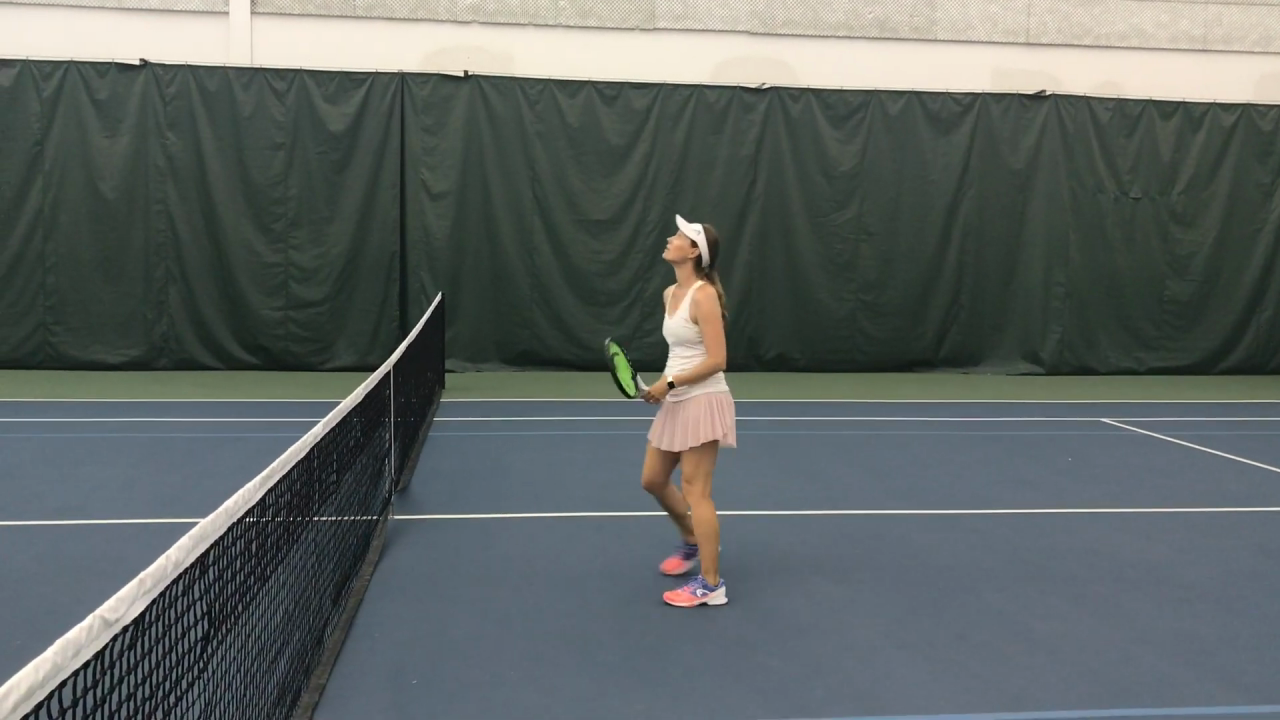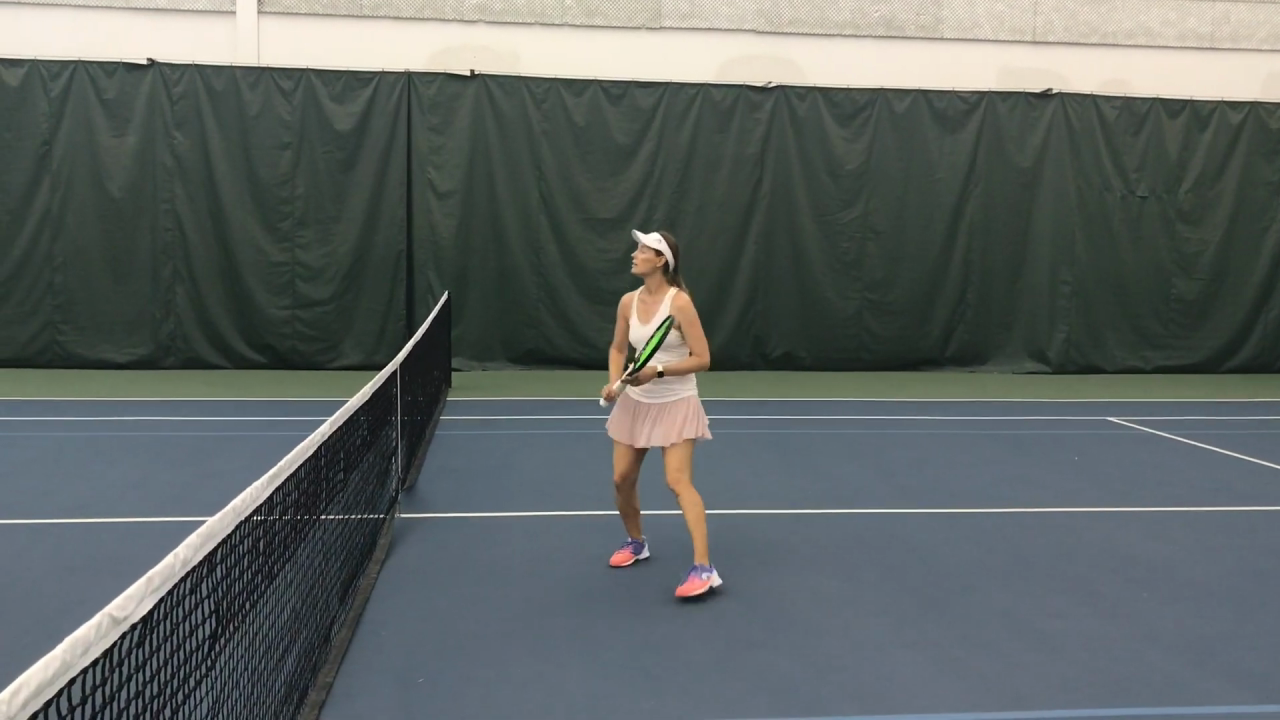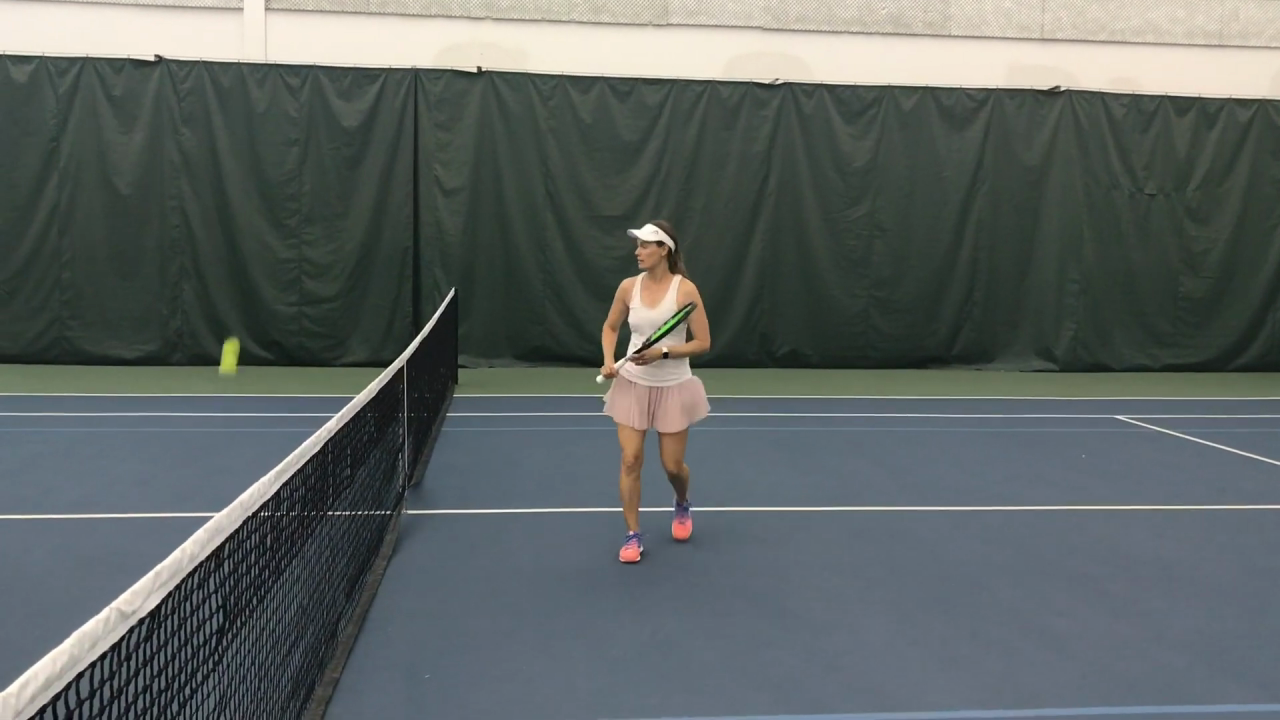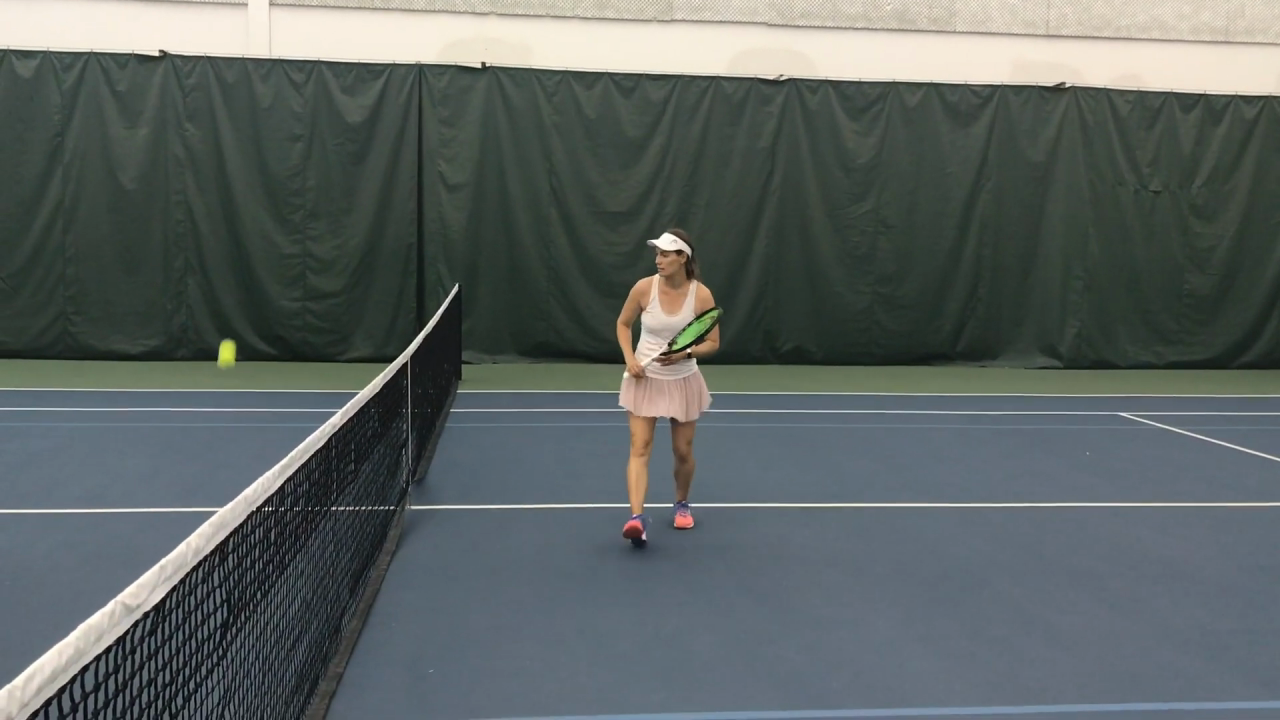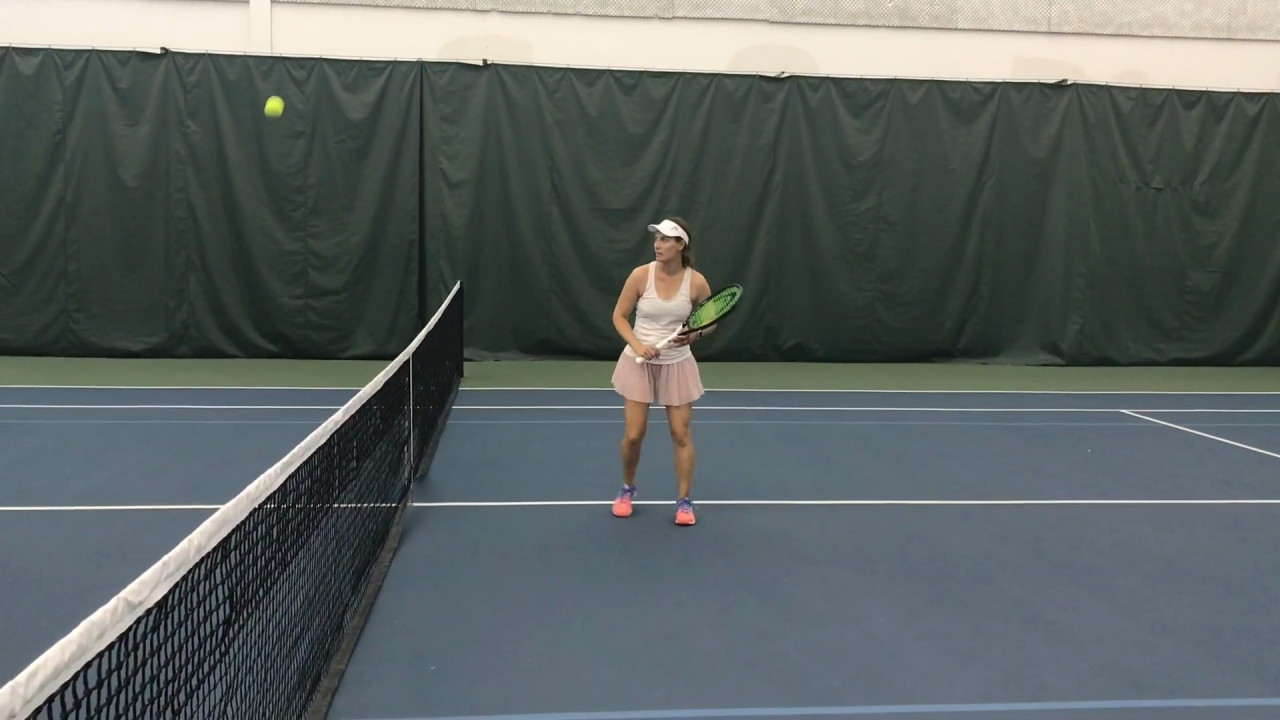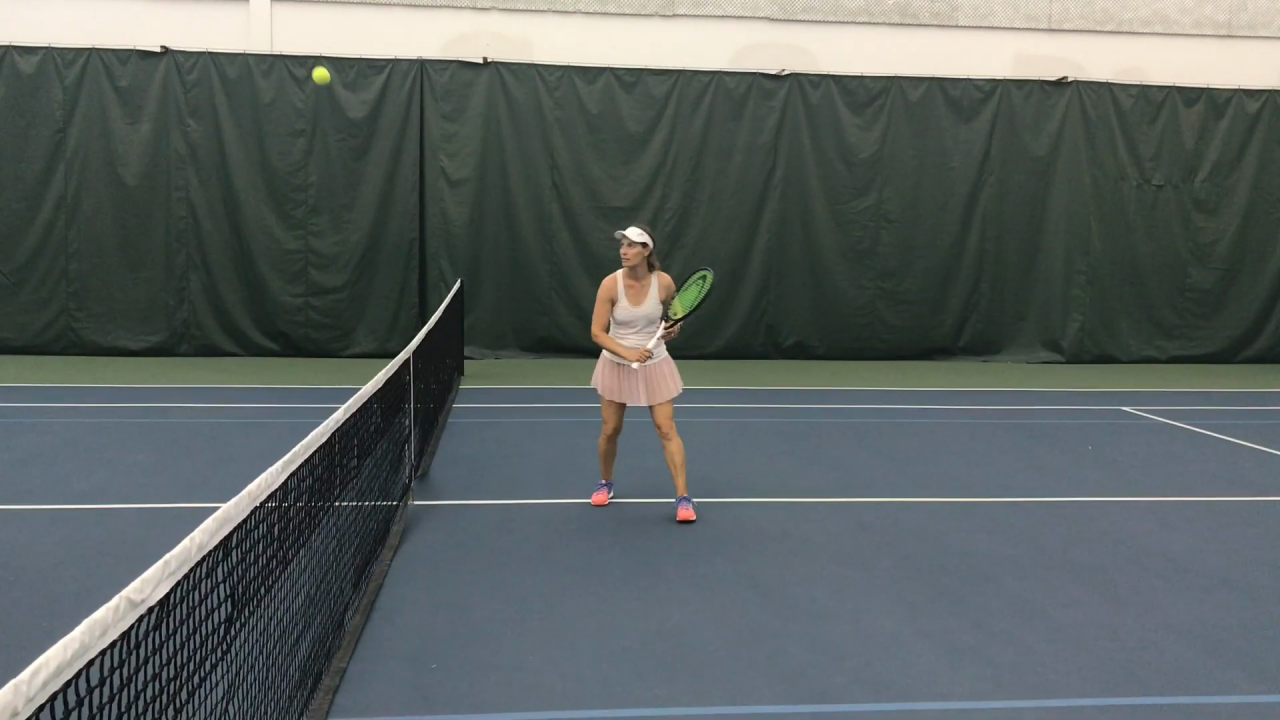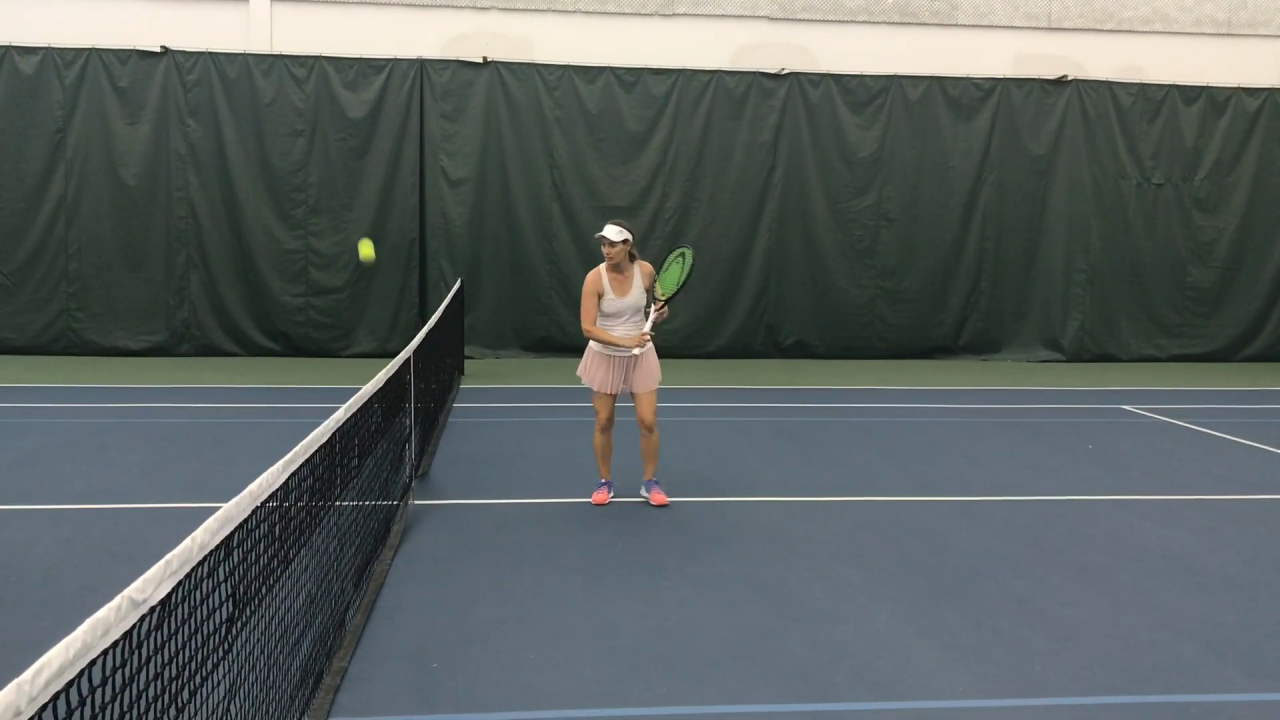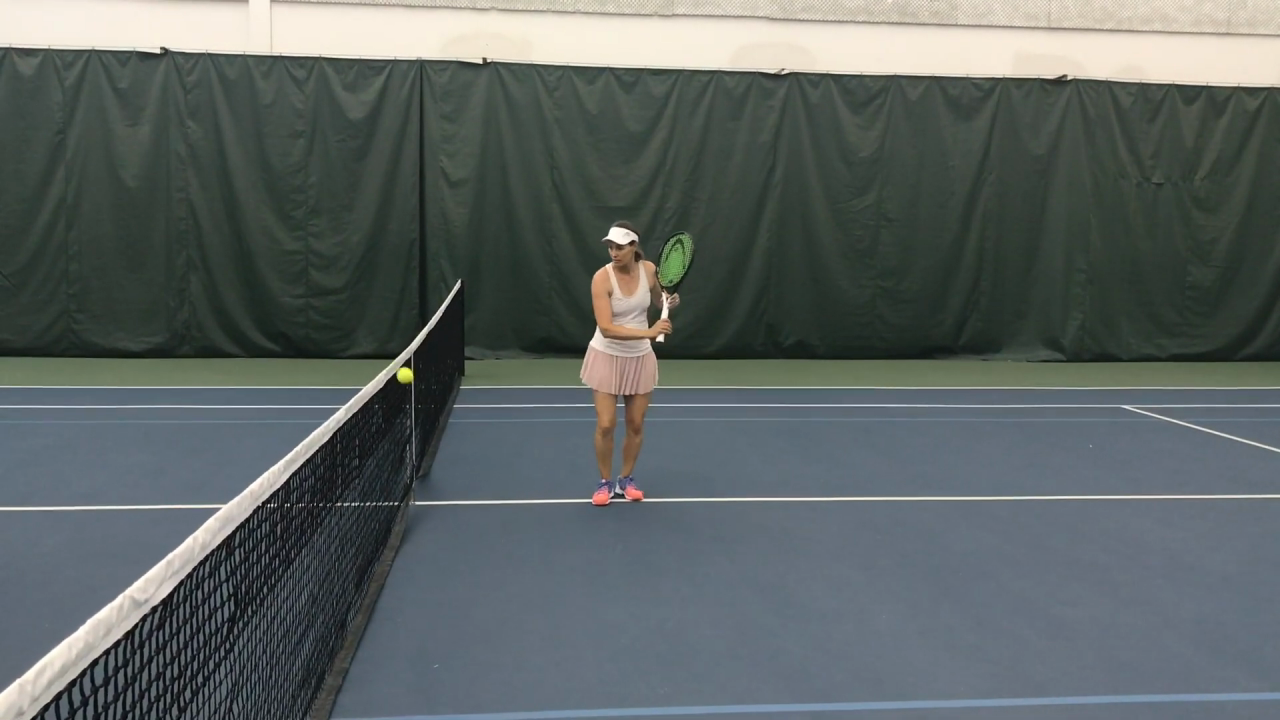
dt=0.3s
person 1, frame 1
left shoulder: (703, 295)
right shoulder: (671, 294)
left elbow: (717, 360)
left wrist: (669, 383)
right wrist: (665, 386)
left hip: (702, 402)
right hip: (678, 403)
left knee: (696, 493)
right knee: (652, 480)
left ankle: (711, 584)
right ankle: (694, 544)
person 1, frame 2
left shoulder: (680, 302)
right shoulder: (627, 302)
left elbow: (703, 359)
right elbow: (619, 349)
left wrist: (657, 372)
right wrist: (613, 382)
left hip: (676, 404)
right hip: (635, 403)
left knee: (679, 483)
right knee: (621, 480)
left ankle: (704, 569)
right ankle: (636, 541)
person 1, frame 3
left shoulder: (686, 290)
right shoulder: (628, 287)
left elbow: (703, 343)
right elbow: (610, 328)
left wrist: (663, 353)
right wrist: (609, 361)
left hip: (673, 389)
right hip: (632, 385)
left knee: (673, 466)
right knee: (630, 462)
left ankle: (682, 506)
right ankle: (634, 535)
person 1, frame 4
left shoulder: (702, 295)
right shoulder: (644, 288)
left elbow: (713, 343)
right elbow: (623, 324)
left wrist: (687, 354)
right wrist: (630, 360)
left hip: (682, 380)
right hip: (645, 379)
left knee: (683, 451)
right knee: (640, 448)
left ankle: (681, 505)
right ankle: (637, 519)
person 1, frame 5
left shoulder: (697, 282)
right shoulder: (641, 275)
right elbow: (619, 316)
left wrist: (694, 335)
right wrist: (638, 346)
left hip: (677, 365)
right hip: (640, 363)
left knee: (681, 435)
right knee: (634, 435)
left ankle: (684, 500)
right ankle: (628, 489)
person 1, frame 6
left shoulder: (664, 283)
right shoulder: (610, 284)
right elbow: (598, 333)
left wrist: (673, 329)
right wrist: (628, 354)
left hip: (656, 364)
right hip: (617, 365)
left knee: (667, 431)
right knee: (610, 430)
left ankle: (683, 498)
right ankle: (605, 483)
person 1, frame 7
left shoulder: (646, 270)
right shoulder: (594, 279)
right elbow: (588, 328)
left wrist: (660, 311)
right wrist: (625, 342)
left hip: (641, 356)
right hip: (604, 356)
left knee: (648, 422)
right knee: (604, 423)
left ankle: (650, 482)
right ankle: (605, 482)
person 1, frame 8
left shoulder: (649, 270)
right shoulder: (602, 278)
left elbow: (657, 299)
right elbow: (607, 329)
left wrist: (669, 301)
right wrist: (650, 333)
left hip: (639, 357)
right hip: (606, 357)
left knee: (635, 425)
right knee: (605, 425)
left ankle: (625, 479)
right ankle: (605, 482)
